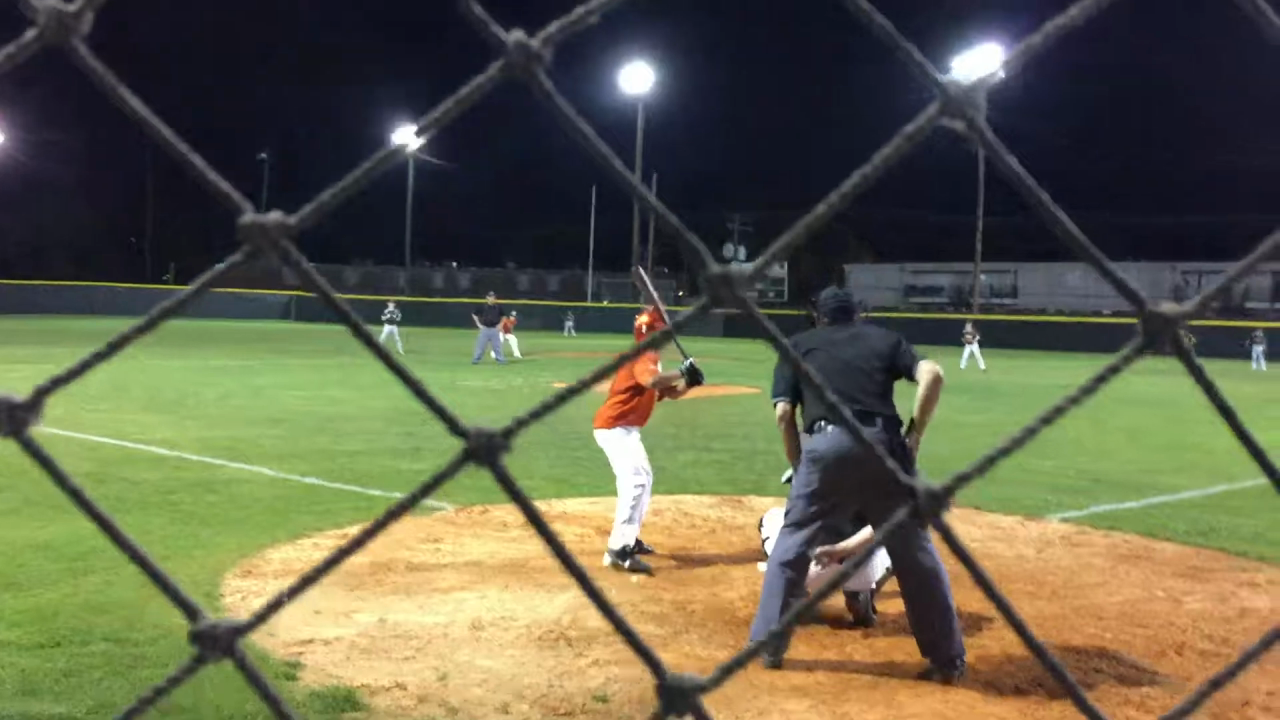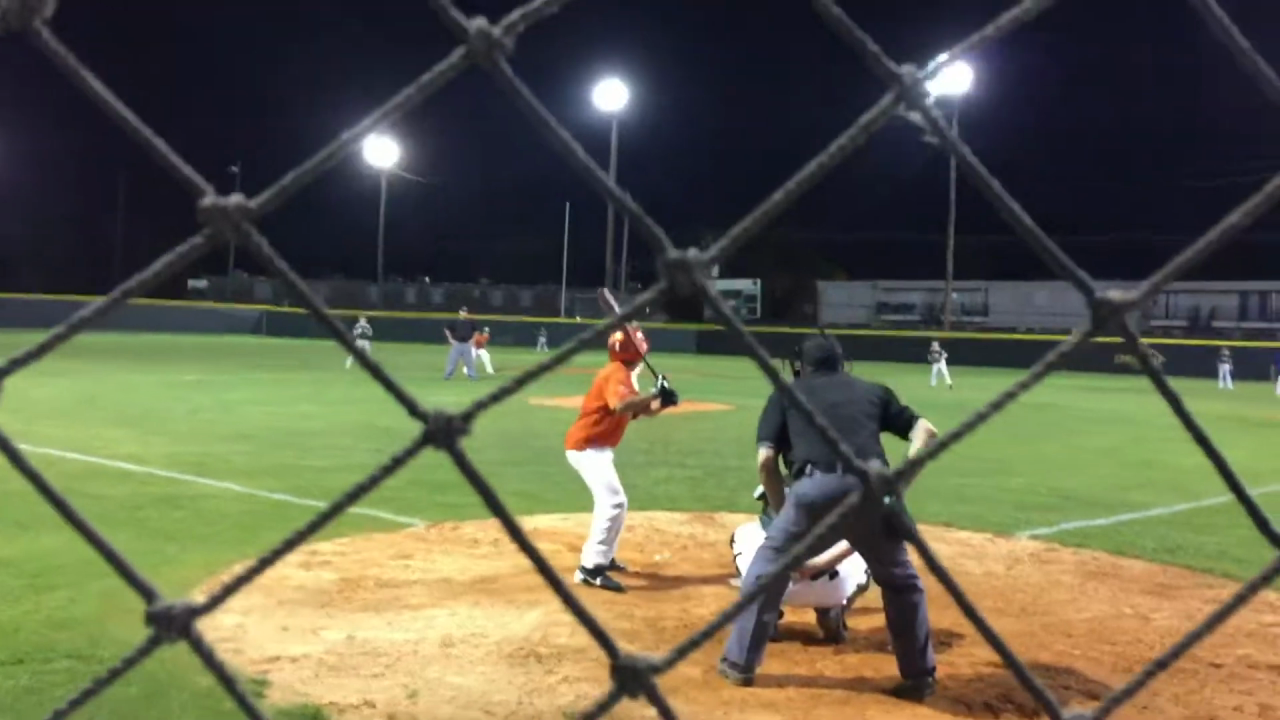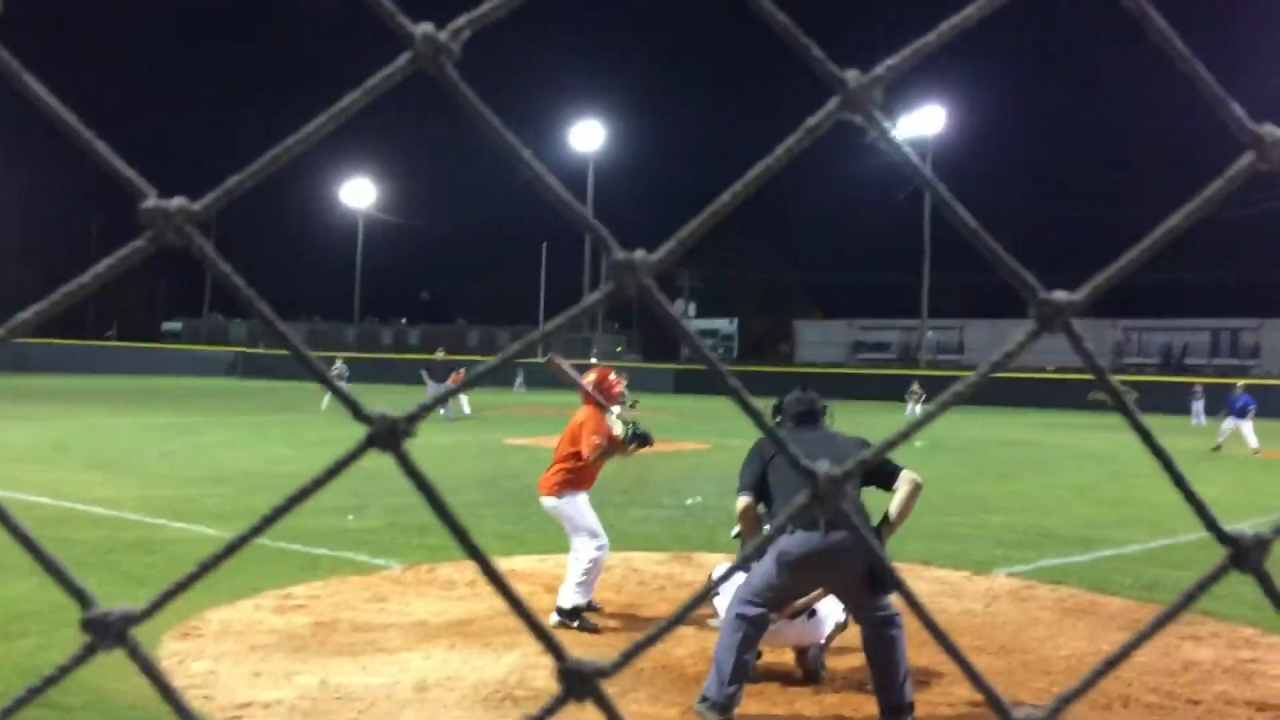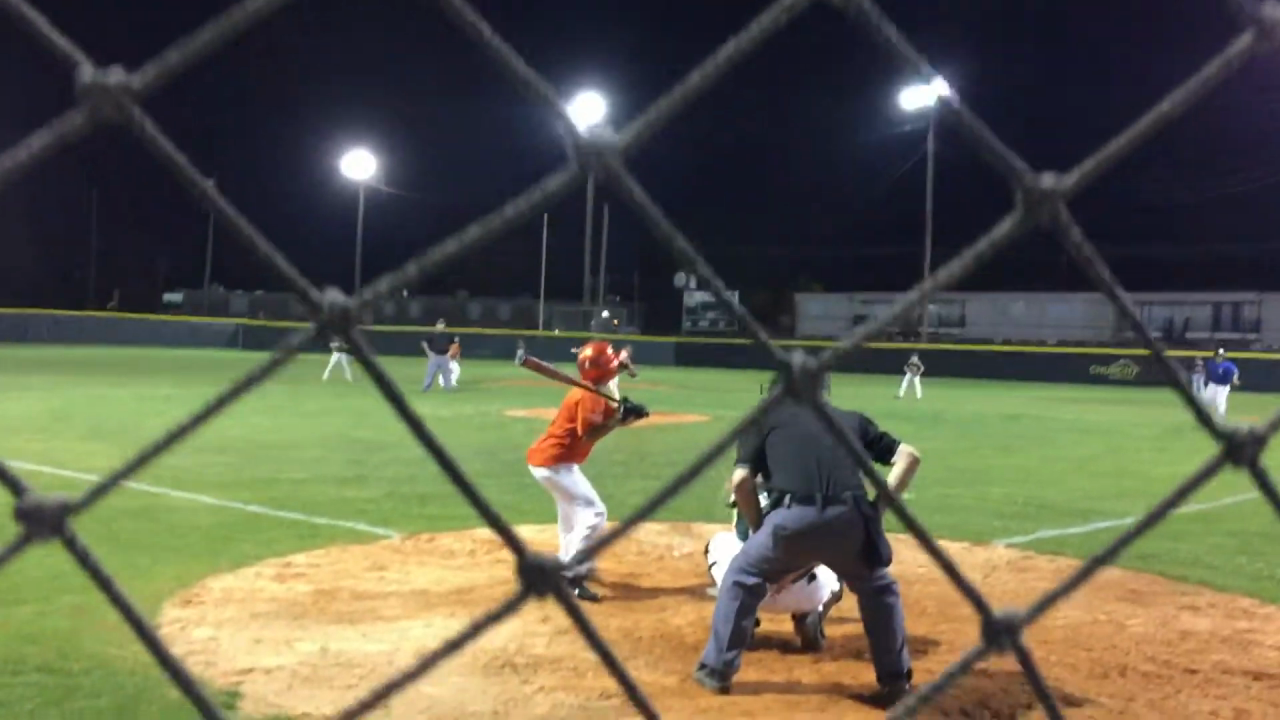
dt=0.3s
person 1, frame 1
left shoulder: (800, 344)
right shoulder: (886, 339)
left elbow: (783, 413)
right elbow: (931, 374)
left wrist: (798, 465)
right wrist: (913, 432)
left hip: (826, 444)
right hip: (883, 446)
left knee: (792, 546)
right knee: (915, 552)
left ankle: (768, 646)
right ankle: (947, 658)
person 1, frame 2
left shoulder: (786, 392)
right shoulder: (873, 390)
left elbow: (766, 458)
right elbow: (926, 431)
left wrist: (780, 507)
left hip: (815, 487)
left knee: (768, 569)
right knee: (900, 577)
left ankle: (739, 662)
right ankle: (919, 675)
person 1, frame 3
left shoulder: (767, 446)
right shoulder: (853, 444)
left elbow: (744, 507)
right elbow: (911, 482)
left wrist: (762, 555)
right wrist: (881, 534)
left hip: (796, 544)
right hip: (851, 544)
left knee: (746, 608)
right knee: (881, 618)
person 1, frame 4
left shoulder: (766, 420)
right shoulder: (852, 419)
left elbow: (740, 480)
right elbow: (908, 456)
left wrist: (758, 527)
right wrist: (878, 509)
left hip: (793, 518)
right hip: (849, 520)
left knee: (742, 577)
right knee: (878, 588)
left ankle: (717, 669)
right ankle: (895, 682)
person 2, frame 1
left shoulder: (647, 357)
right shoulder: (644, 356)
left elbow: (669, 393)
right elbow: (653, 382)
left wrist: (689, 382)
right wrist: (682, 371)
left hip: (625, 428)
right hip: (615, 428)
left knee: (643, 479)
right knee: (635, 483)
left ankle: (629, 538)
right ankle: (619, 550)
person 2, frame 2
left shoulder: (621, 374)
right shoulder: (616, 373)
left elbow: (644, 410)
right elbow: (621, 406)
left wrist: (663, 401)
right wrist: (655, 393)
left hip: (595, 447)
right hip: (587, 448)
left knee: (609, 500)
right knee: (614, 502)
left ankle: (601, 555)
right ankle: (590, 567)
person 2, frame 3
left shoulder: (598, 418)
right shoulder: (591, 418)
left elbow: (618, 449)
right elbow: (594, 456)
left wrist: (636, 441)
right wrist: (627, 439)
left hip: (564, 489)
right hip: (562, 491)
left knee: (585, 542)
right knee: (596, 545)
left ankle: (577, 596)
right ankle: (567, 610)
person 2, frame 4
left shoulder: (594, 395)
right shoulder: (587, 396)
left elbow: (615, 419)
right elbow: (588, 435)
left wrist: (632, 413)
right wrist: (619, 417)
left hip: (549, 459)
right hip: (554, 463)
left knee: (574, 510)
right knee: (593, 513)
left ankle: (570, 563)
right ankle: (569, 578)
